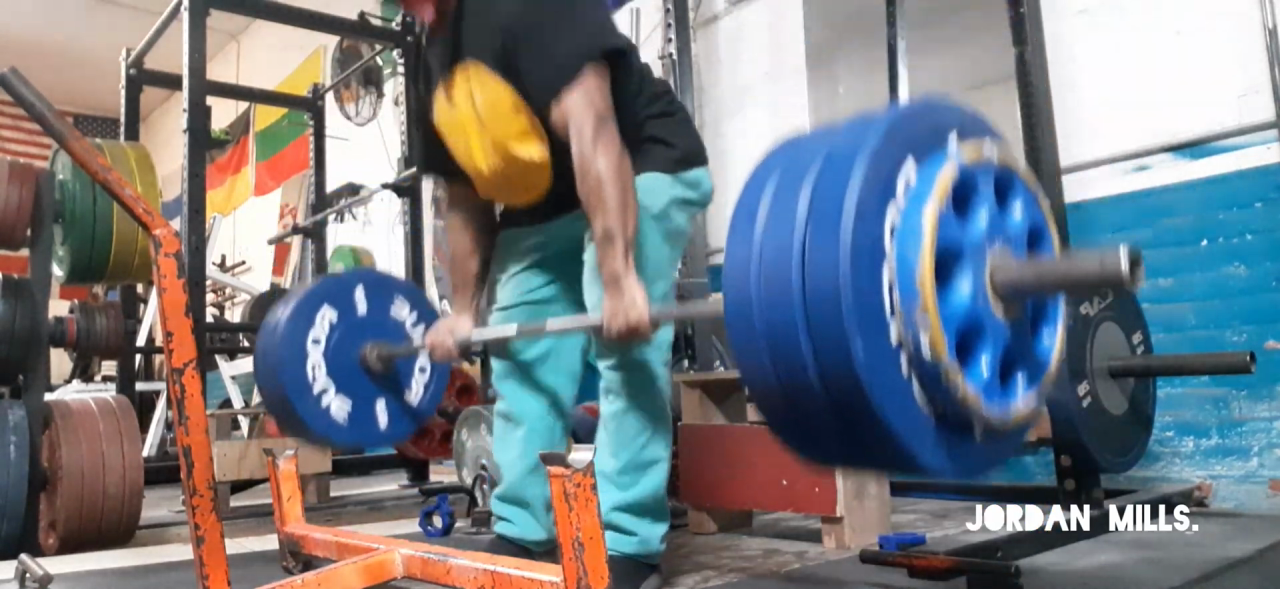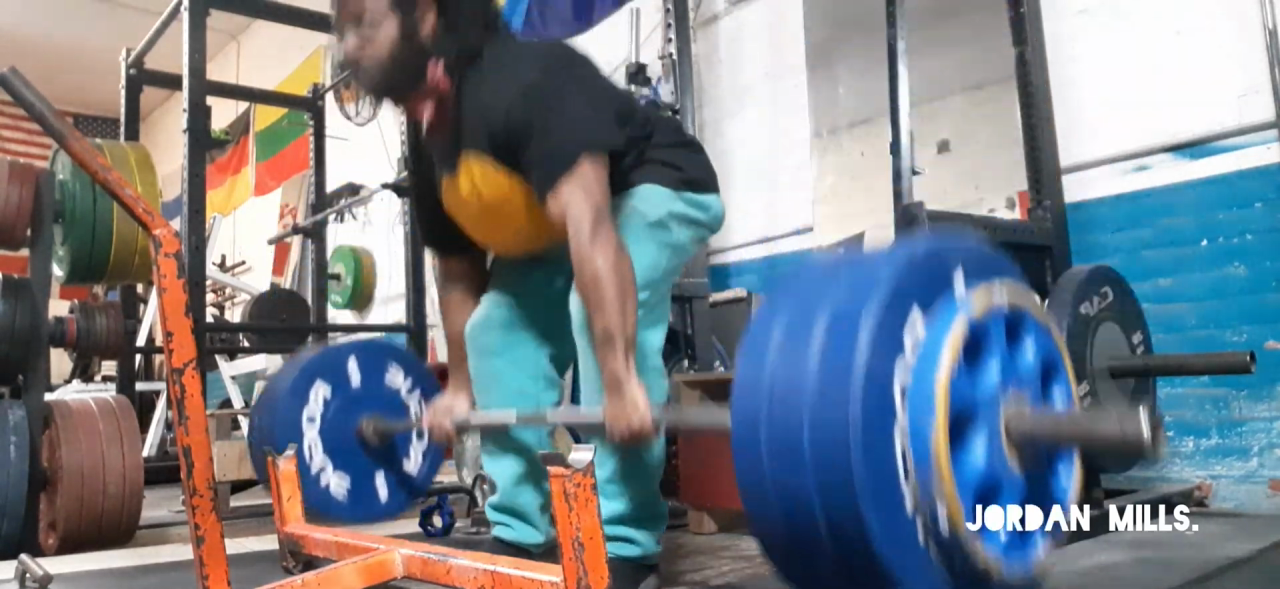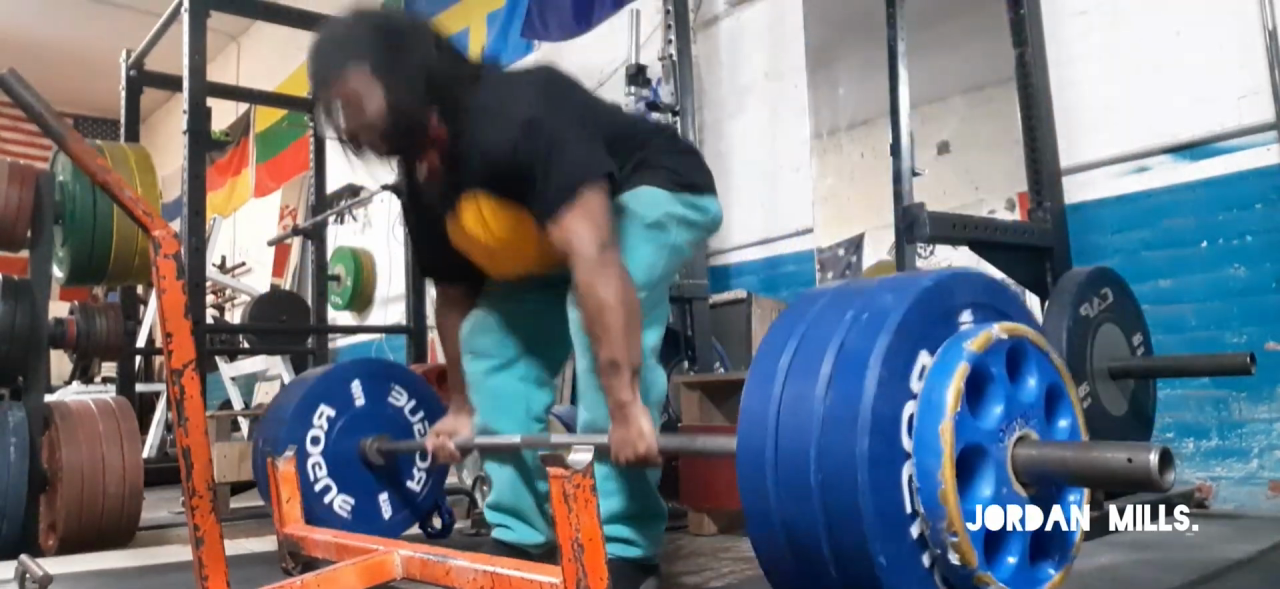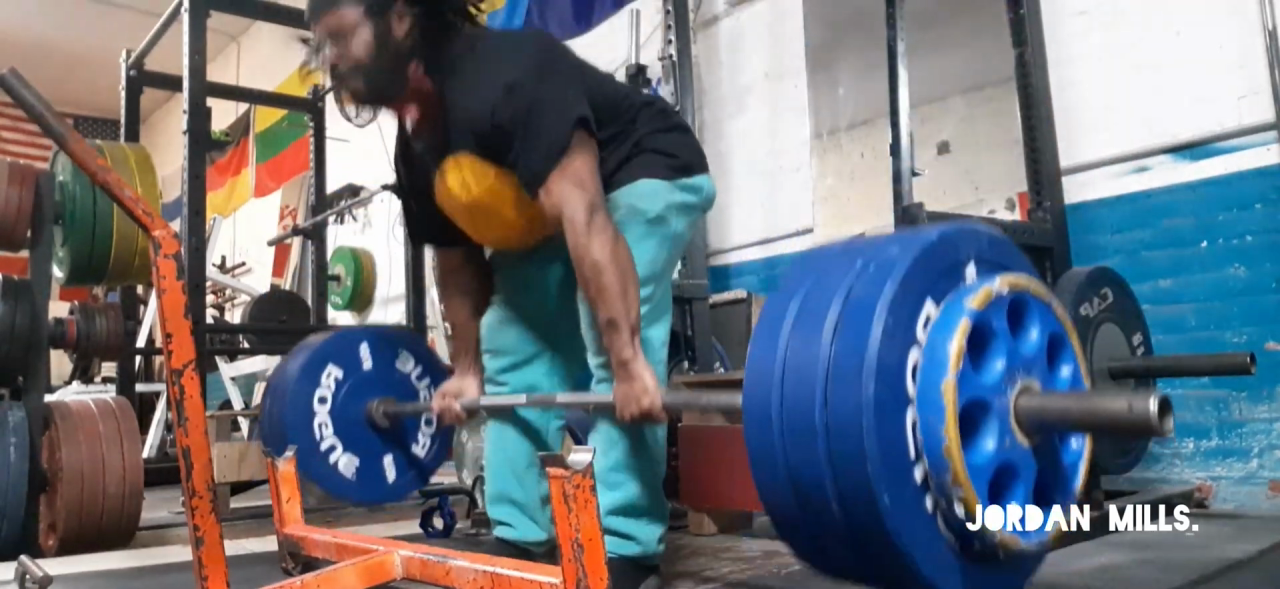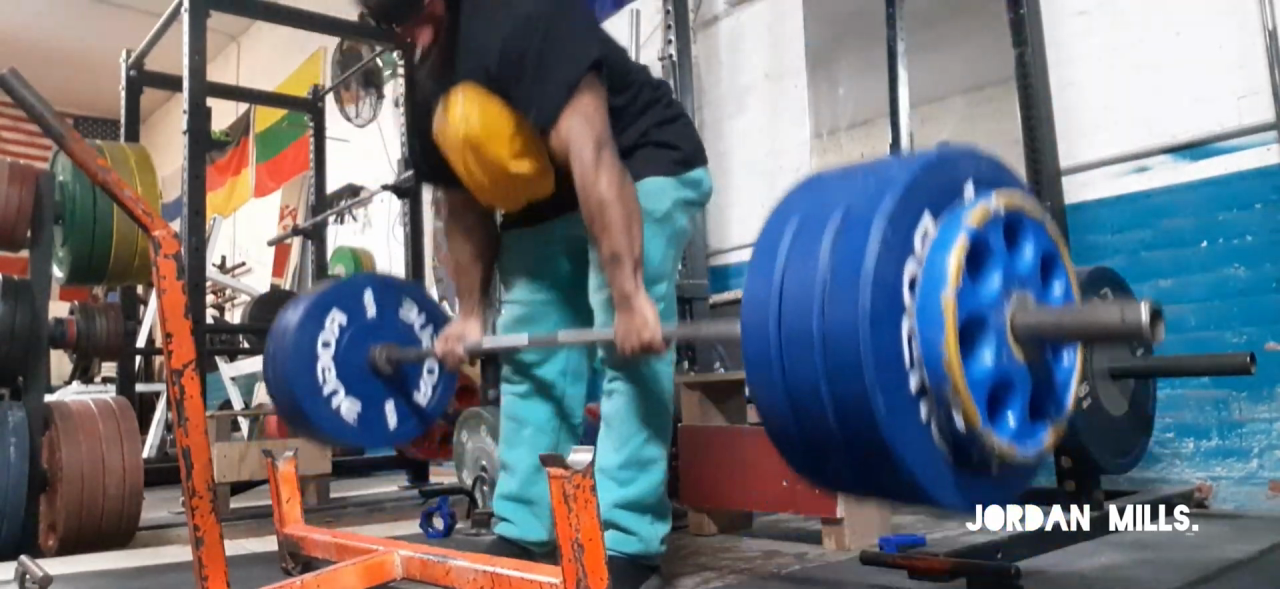
dt=0.2s
person 1, frame 1
right shoulder: (432, 58)
left elbow: (591, 133)
right elbow: (464, 200)
left wrist: (619, 279)
right wrist: (465, 309)
left hip: (646, 173)
right hip: (543, 204)
left knee: (624, 343)
right knee: (519, 351)
right ankle: (524, 533)
person 1, frame 2
left shoulder: (524, 89)
right shoulder: (430, 145)
left elbow: (588, 230)
right elbow: (460, 275)
left wrist: (619, 382)
right wrist: (459, 386)
left hip: (661, 190)
left knee: (607, 328)
right knee: (496, 335)
right ankle: (522, 537)
person 1, frame 3
left shoulder: (519, 114)
right shoulder: (426, 186)
left elbow: (594, 261)
right elbow: (456, 297)
left wrist: (625, 410)
right wrist: (460, 409)
left hip: (655, 190)
left knee: (605, 334)
right knee: (488, 339)
right ankle: (520, 539)
person 1, frame 4
left shoulder: (505, 79)
right shoulder: (417, 146)
left elbow: (587, 217)
right elbow: (457, 258)
left wrist: (626, 359)
right wrist: (465, 367)
left hip: (644, 175)
left knee: (616, 356)
right knee: (511, 353)
right ankle: (522, 536)
person 1, frame 5
right shoulder: (428, 70)
left elbow: (589, 156)
right elbow: (462, 204)
left wrist: (628, 294)
right wrist: (469, 312)
left hip: (635, 173)
right hip: (541, 205)
left knee: (626, 352)
right knee: (530, 360)
right ankle: (526, 534)
